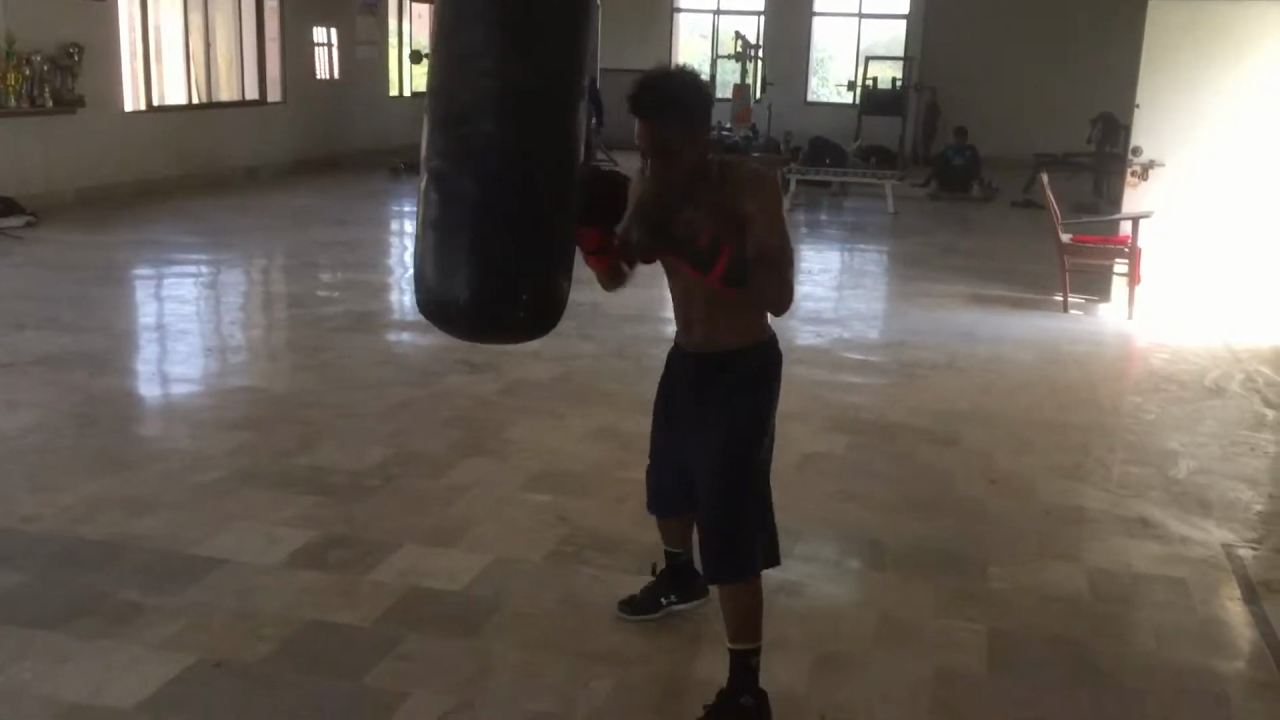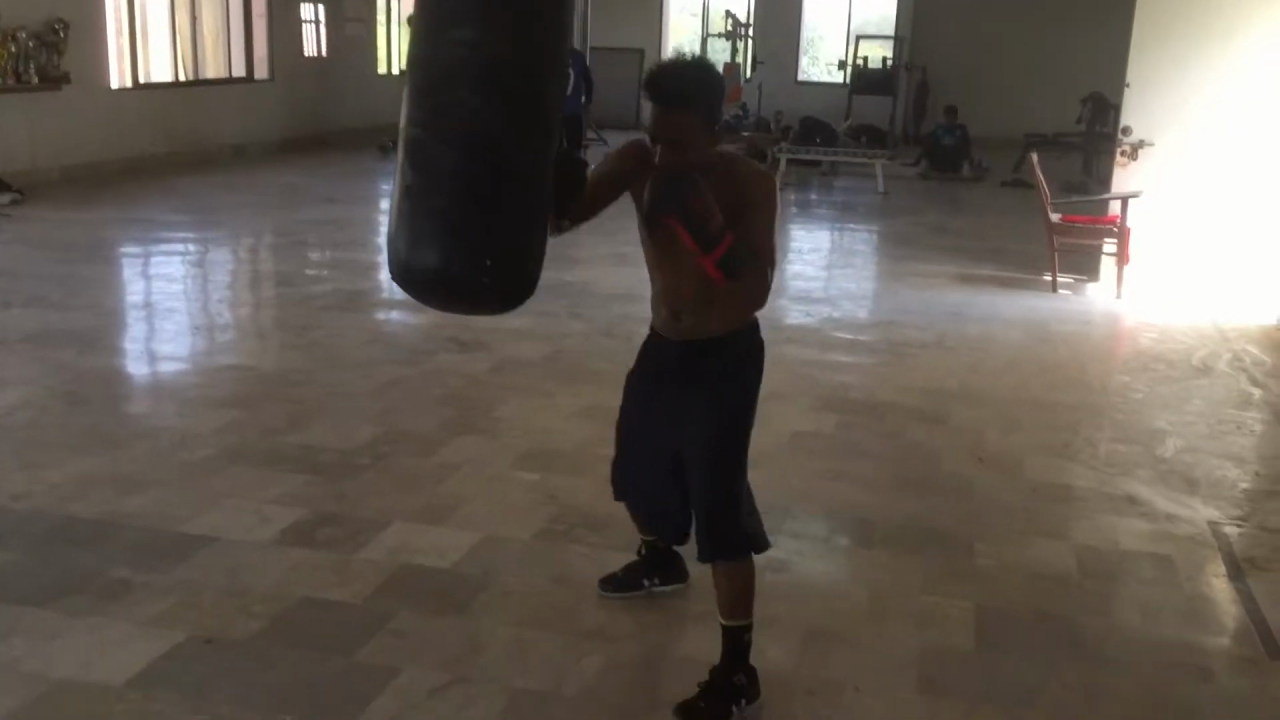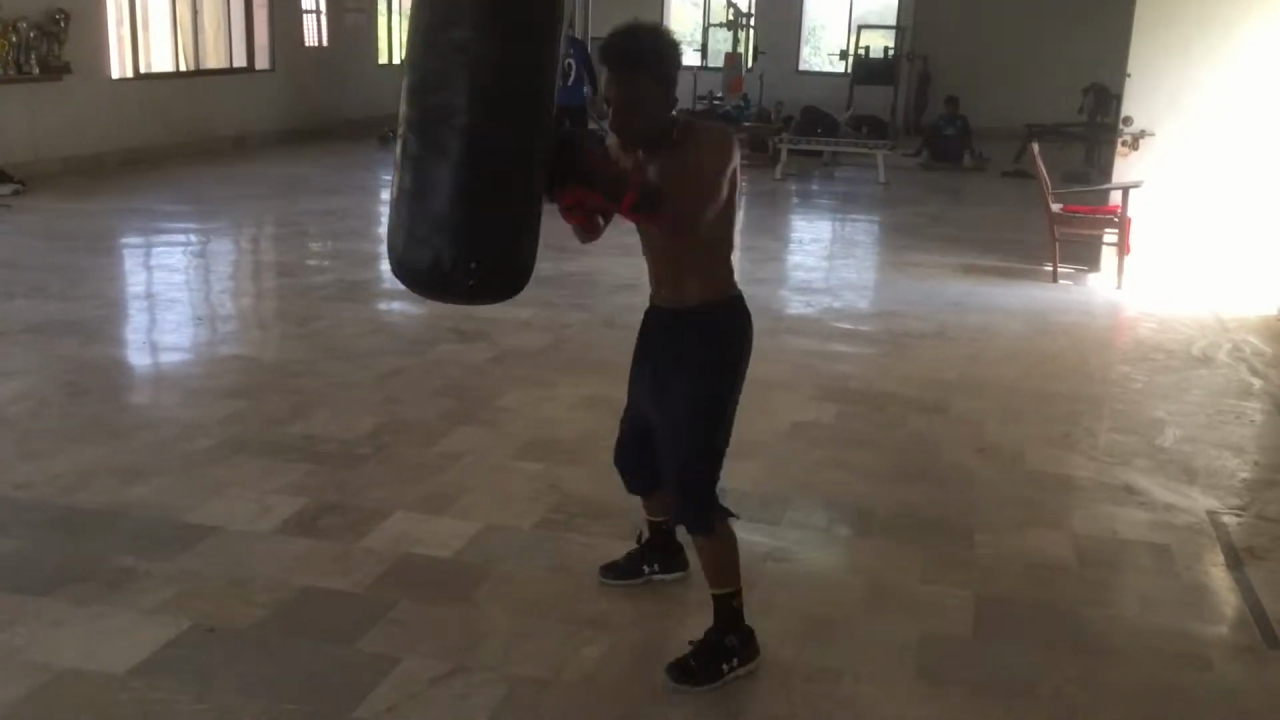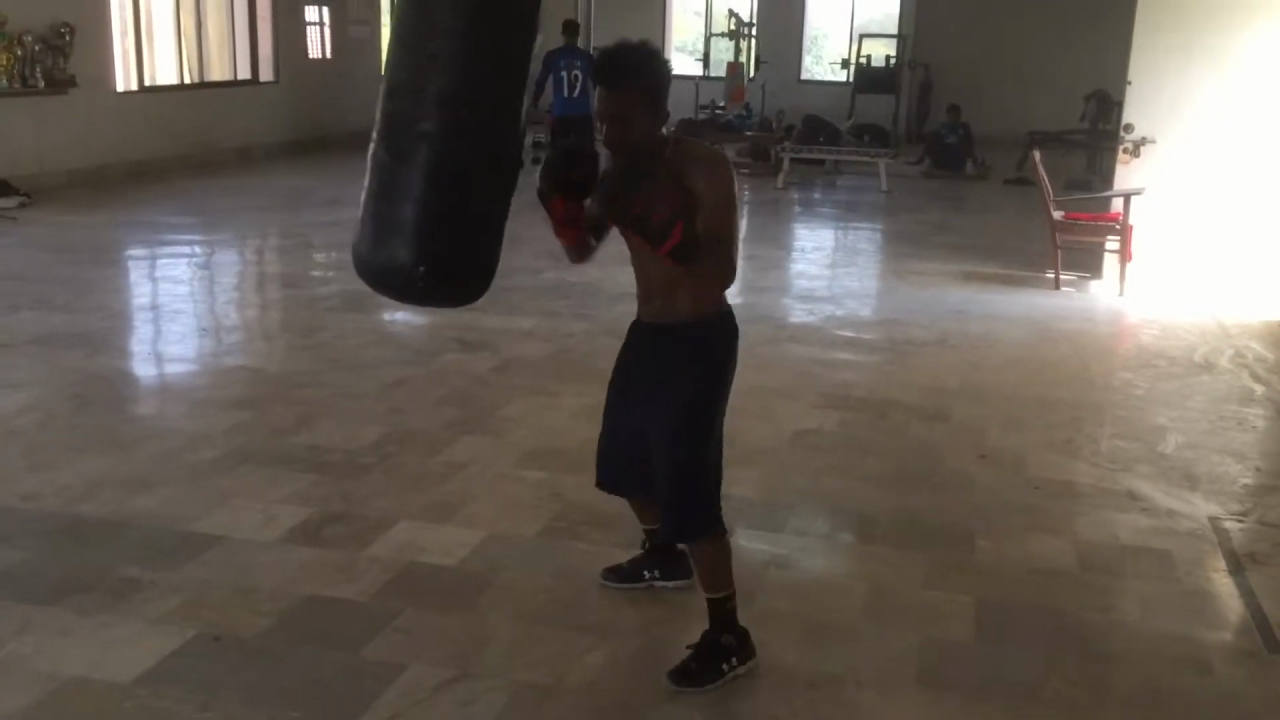
dt=0.2s
person 1, frame 1
left shoulder: (752, 188)
right shoulder: (650, 184)
left elbow: (778, 297)
right elbow: (612, 279)
left wrist: (701, 244)
right wrist: (595, 238)
left hip: (745, 370)
right hip: (685, 360)
left knee: (730, 530)
right knee: (667, 481)
right ankle: (679, 577)
person 1, frame 2
left shoulder: (750, 183)
right shoulder: (635, 161)
left elbow: (756, 290)
right elbow: (564, 216)
left wrist: (704, 224)
left hip: (728, 357)
right hip: (661, 348)
left knee: (721, 511)
right knee: (641, 468)
right ankle: (660, 560)
person 1, frame 3
left shoulder: (711, 145)
right shoulder: (623, 145)
left elbow: (686, 224)
right elbow: (588, 233)
left wrist: (611, 182)
right wrist: (573, 184)
left hip: (713, 328)
right hip: (662, 320)
left knee: (692, 482)
right knee: (641, 450)
left ankle: (732, 635)
right ankle: (661, 547)
person 1, frame 4
left shoulder: (705, 165)
right shoulder: (613, 163)
left elbow: (720, 272)
right elbow: (579, 252)
left wrist: (656, 215)
right wrist: (559, 199)
left hip: (702, 340)
right hip: (646, 333)
left knee: (687, 488)
right knee: (624, 460)
left ankle: (726, 635)
right ankle: (662, 554)
